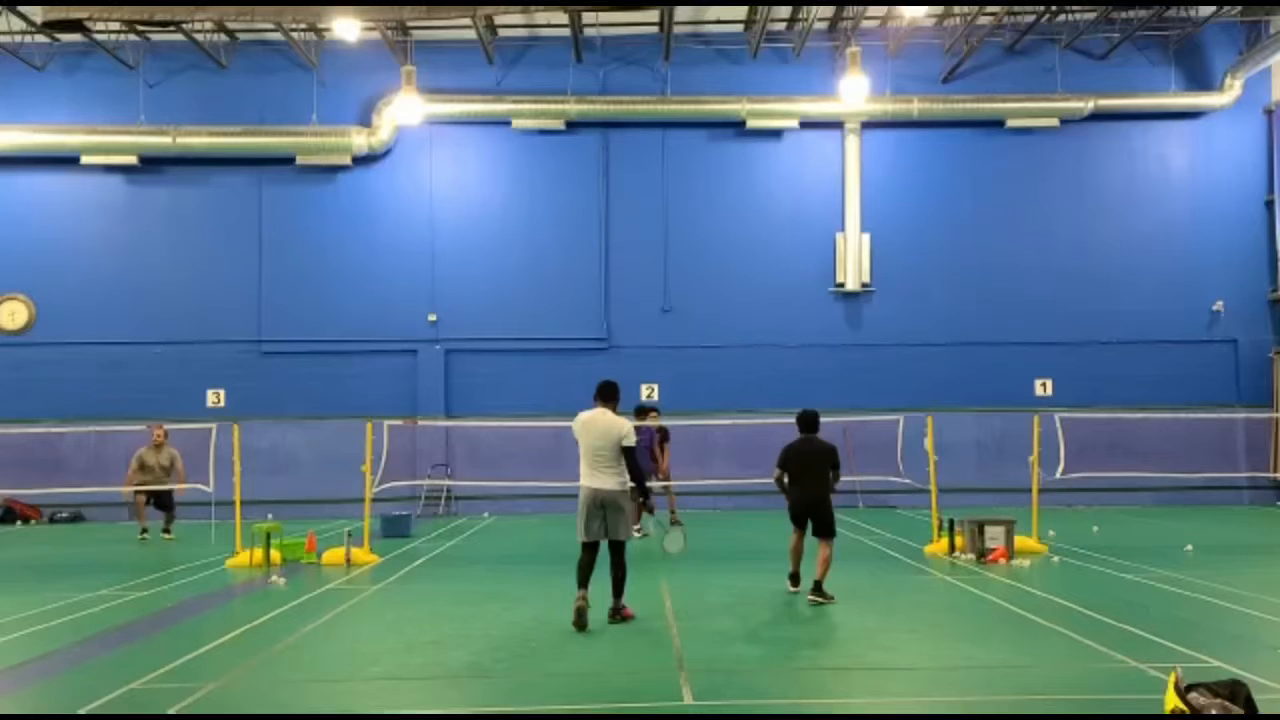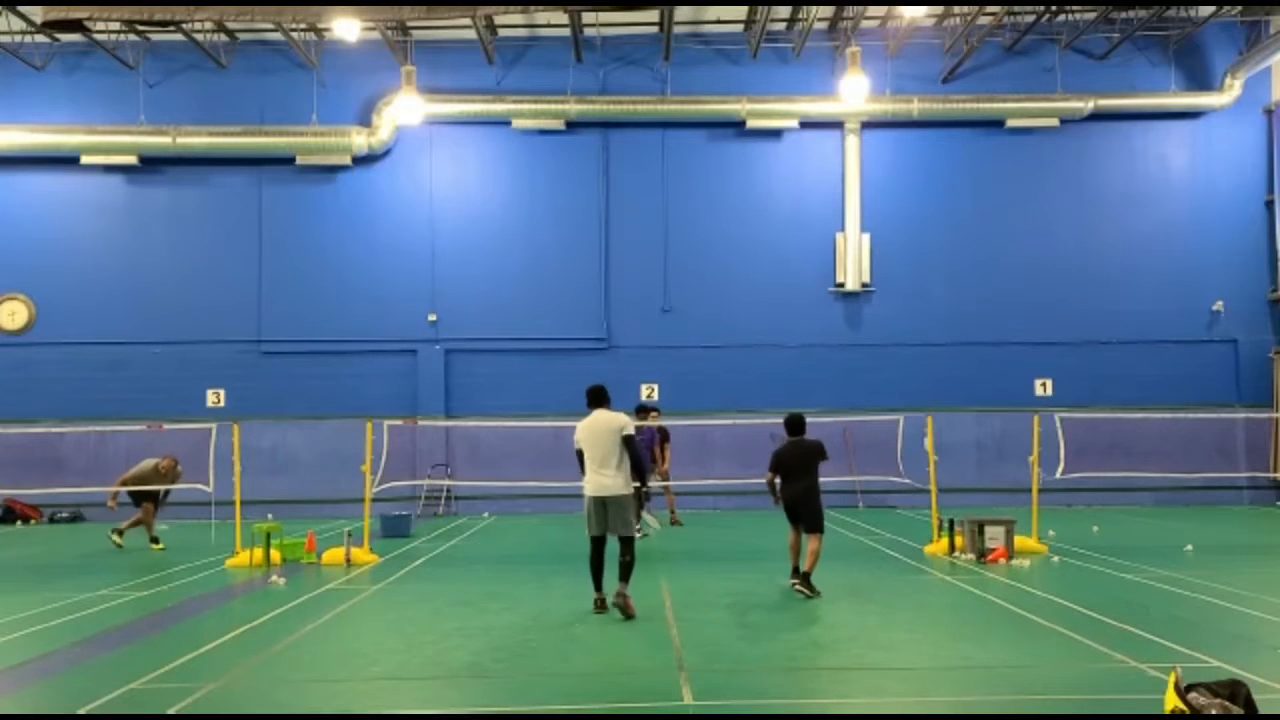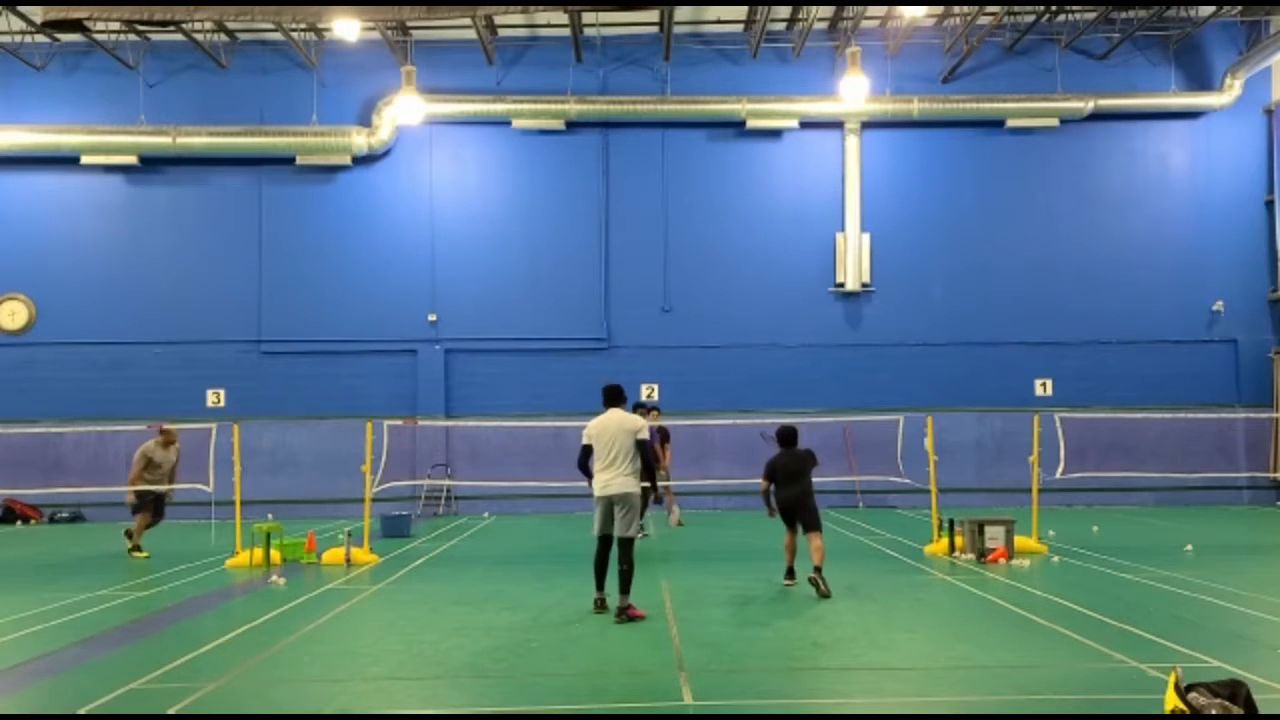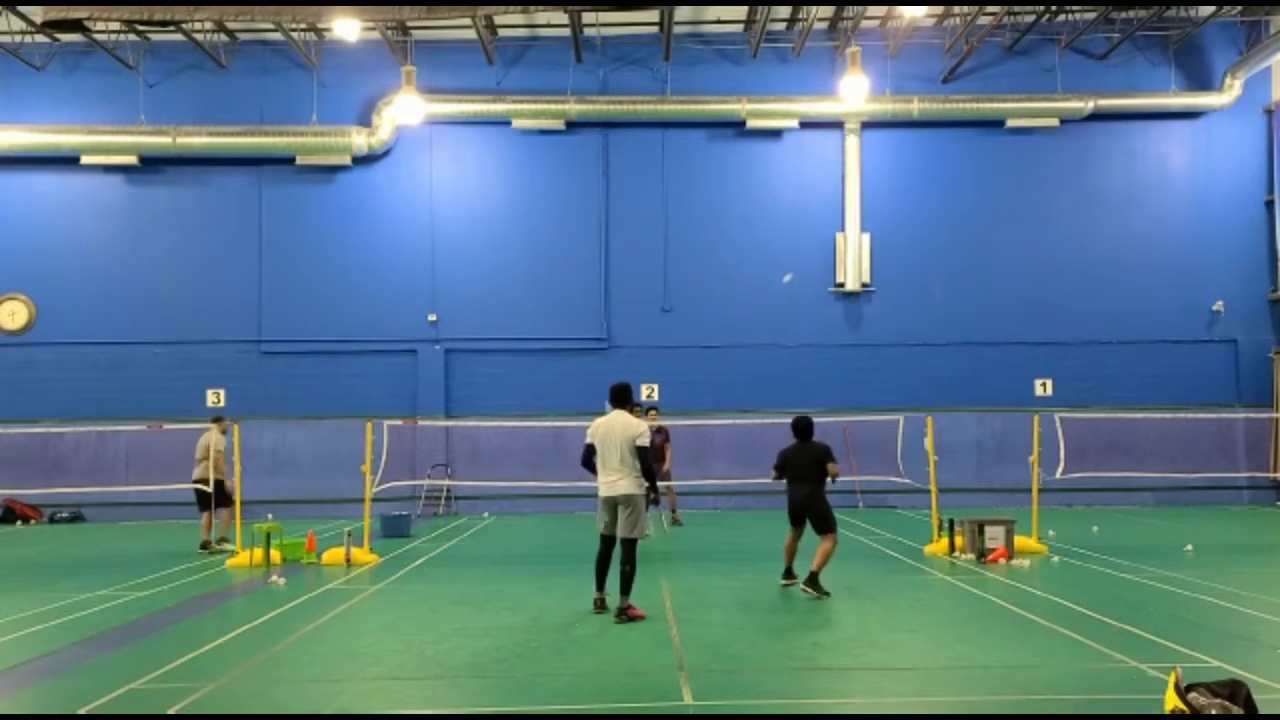
dt=0.7s
person 1, frame 1
left shoulder: (580, 420)
right shoulder: (623, 426)
right elbow: (633, 466)
right wrist: (644, 496)
left hip: (589, 489)
right hip: (616, 490)
left knee: (588, 547)
right knee: (617, 550)
left ankle: (582, 597)
right ankle: (617, 607)
person 1, frame 2
left shoulder: (581, 428)
right shoulder: (621, 420)
right elbow: (634, 455)
right wrist: (643, 484)
left hip: (592, 491)
right hip: (619, 490)
left knee: (597, 544)
right knee: (626, 542)
left ankle: (599, 598)
right ankle: (621, 592)
person 1, frame 3
left shoulder: (592, 425)
right shoulder: (637, 422)
left elbow: (582, 462)
right elbow: (647, 459)
left hip: (601, 490)
right hip: (627, 489)
left knee: (603, 544)
right knee: (625, 546)
left ankle: (600, 598)
right ankle: (624, 606)
person 1, frame 4
left shoulder: (596, 425)
right shoulder: (638, 426)
left elbow: (586, 460)
right elbow: (645, 464)
right wrist: (654, 489)
left hip: (606, 491)
right hip: (632, 491)
left knee: (606, 545)
right knee: (628, 548)
left ankle: (599, 598)
right ankle: (624, 607)
person 2, frame 1
left shoulder: (789, 449)
right shoulder: (828, 449)
left elbow: (777, 476)
right elbow: (836, 476)
left wrist: (787, 493)
right wrist: (831, 487)
left hip: (797, 501)
right hip: (821, 501)
left knee: (798, 533)
right knee: (826, 544)
left ankle: (794, 578)
right ankle: (817, 588)
person 2, frame 2
left shoulder: (779, 452)
right shoulder: (816, 446)
left elbow: (769, 479)
right elbow: (824, 458)
left wrist: (775, 495)
left hip: (788, 498)
right hip: (809, 497)
left knee: (795, 530)
right knee: (815, 538)
left ankle: (795, 573)
right ankle: (805, 579)
person 2, frame 3
left shoulder: (773, 462)
right shoulder: (807, 455)
left elbow: (764, 488)
left wrist: (769, 506)
left hip: (783, 502)
right hip: (804, 499)
left knee: (791, 530)
right knee: (815, 537)
left ankle: (789, 573)
right ankle: (817, 572)
person 2, frame 4
left shoulder: (785, 453)
right shoulder: (822, 449)
left elbow: (776, 476)
right elbow: (834, 472)
right wrist: (824, 471)
left hip: (794, 499)
right hip: (815, 499)
left knee: (795, 533)
right knee: (829, 539)
left ankle: (788, 573)
right ankle: (811, 579)
